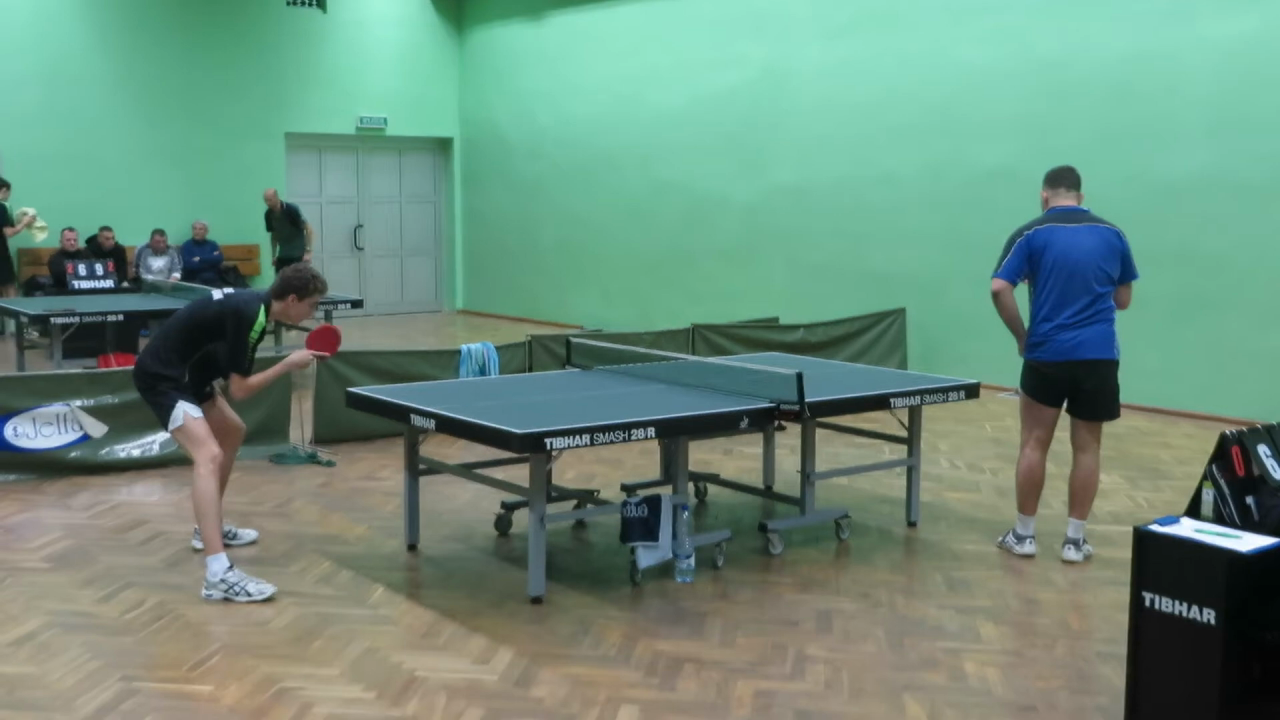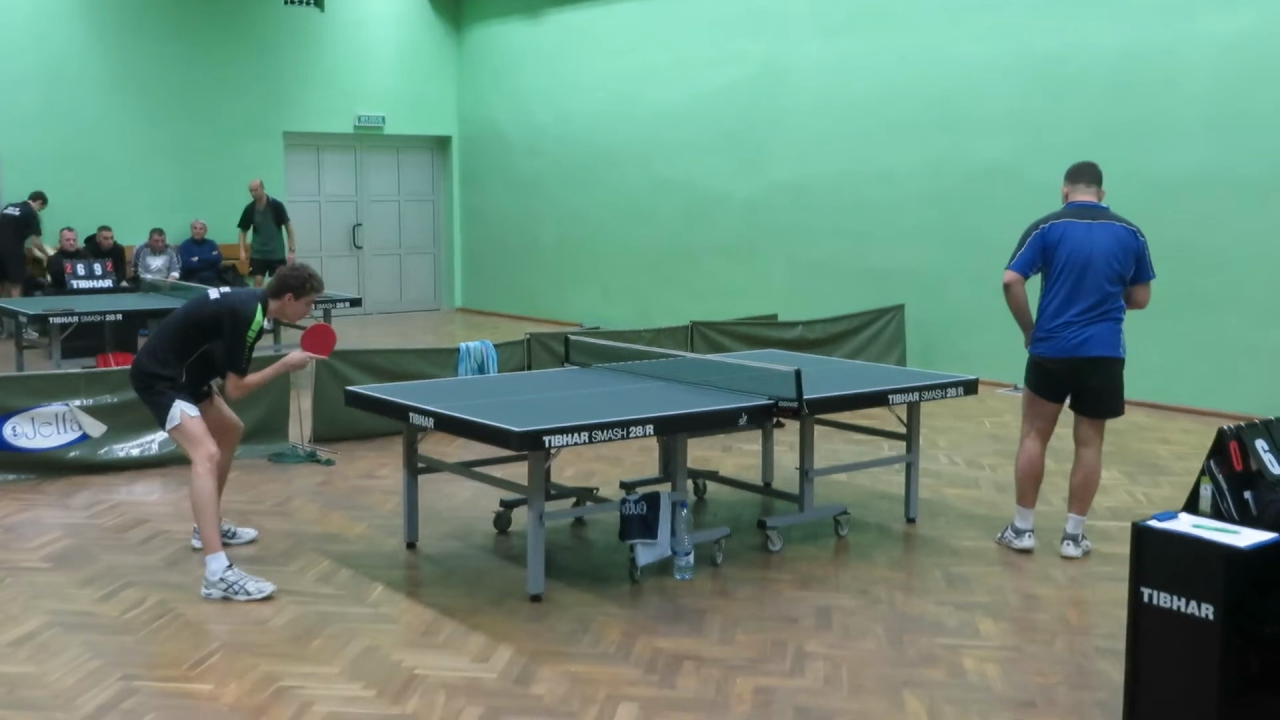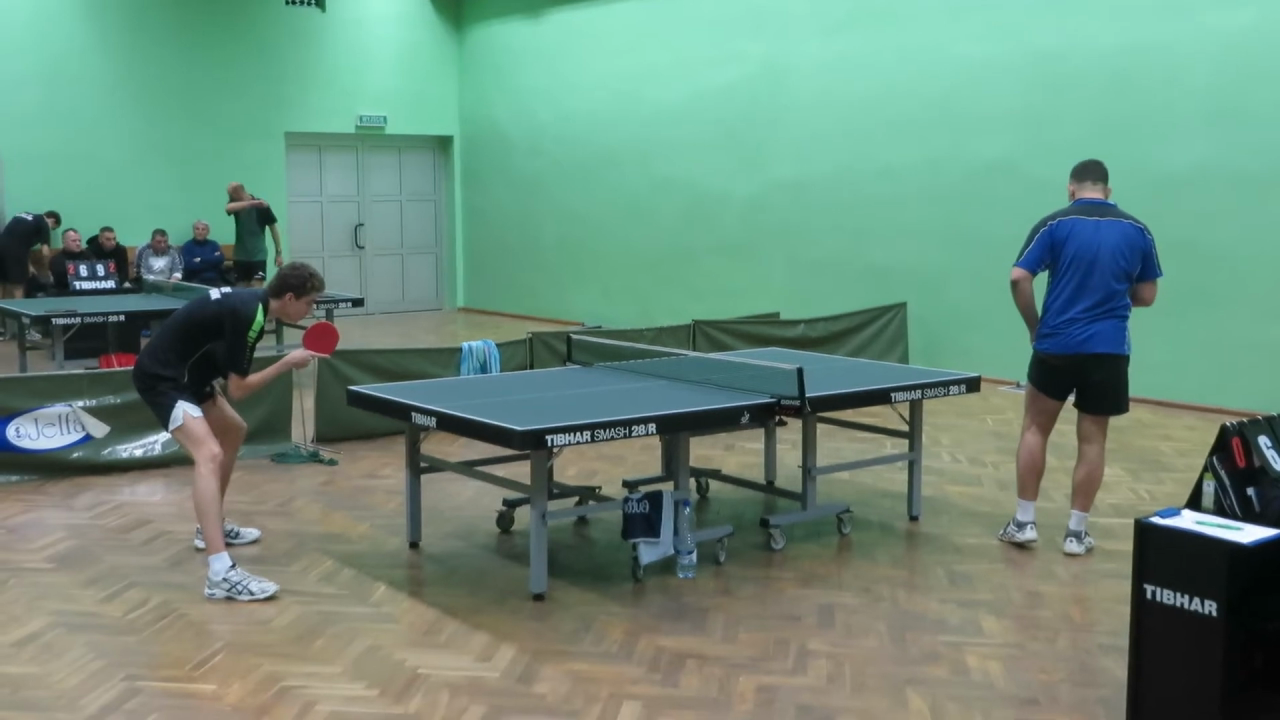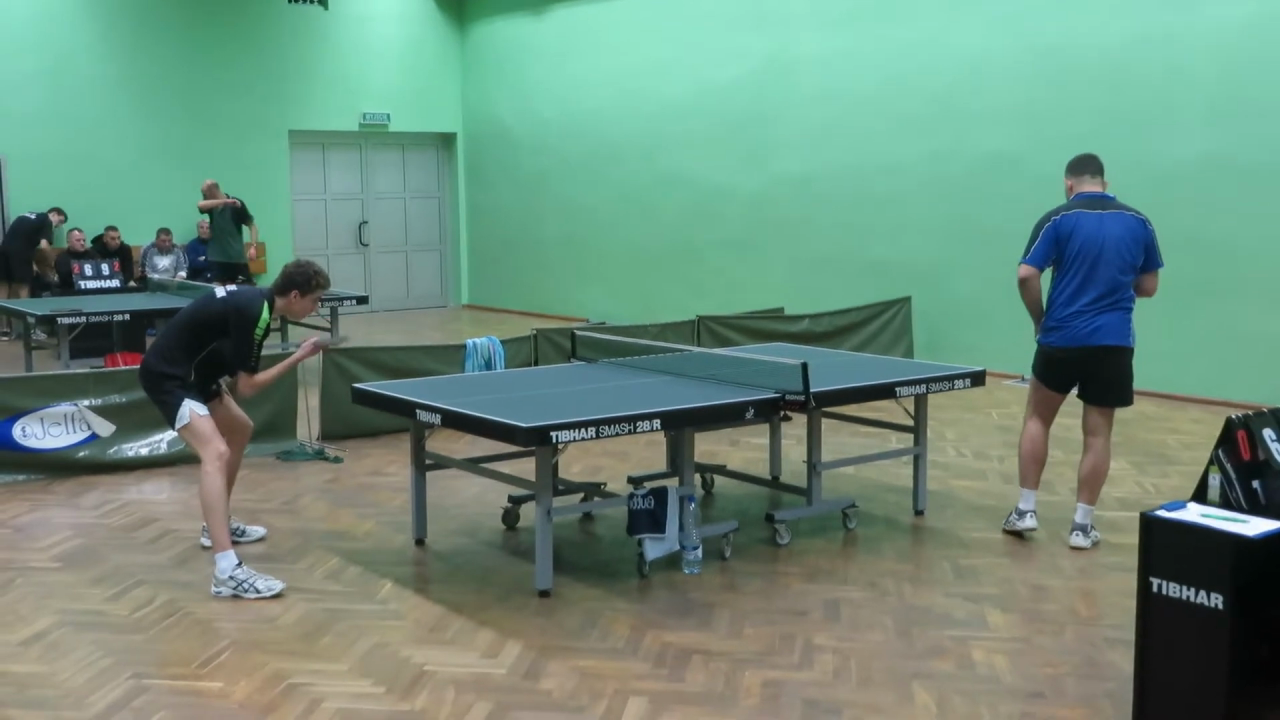
dt=0.5s
person 1, frame 1
left shoulder: (1031, 234)
right shoulder: (1112, 235)
left elbow: (1000, 289)
right elbow: (1123, 298)
left wrist: (1022, 336)
left hip: (1047, 354)
right hip: (1099, 355)
left knee: (1034, 444)
right knee: (1087, 448)
left ankle: (1023, 534)
right ankle: (1075, 539)
person 1, frame 2
left shoulder: (1046, 227)
right shoulder: (1130, 233)
left elbow: (1011, 281)
right elbow: (1140, 298)
left wrist: (1028, 329)
left hip: (1052, 350)
right hip: (1104, 353)
left knee: (1034, 437)
right knee: (1089, 444)
left ankle: (1022, 528)
right ankle: (1073, 535)
person 1, frame 3
left shoulder: (1054, 224)
right shoulder: (1137, 231)
left elbow: (1019, 278)
right elbow: (1146, 295)
left wrist: (1034, 326)
left hip: (1056, 346)
right hip: (1108, 350)
left knee: (1035, 430)
right knee: (1092, 441)
left ankle: (1024, 522)
right ankle: (1076, 531)
person 1, frame 4
left shoulder: (1057, 219)
right shoulder: (1139, 223)
left elbow: (1026, 276)
right elbow: (1148, 286)
left wrist: (1039, 319)
left hip: (1061, 339)
right hip: (1113, 342)
left knee: (1037, 420)
right knee: (1097, 434)
left ankle: (1025, 510)
right ankle: (1082, 525)
person 2, frame 1
left shoulder: (252, 303)
right shoulder: (249, 315)
right elbow: (239, 389)
right wrist: (290, 364)
left hip: (184, 373)
right hip: (161, 377)
left knee: (233, 432)
right knee: (209, 456)
left ankle: (210, 528)
right ankle: (218, 574)
person 2, frame 2
left shoulder: (250, 301)
right shoulder: (247, 314)
right elbow: (235, 388)
right wrist: (286, 364)
left hip: (180, 372)
right hip: (158, 376)
left knee: (231, 431)
right knee: (206, 455)
left ankle: (209, 526)
right ankle: (217, 573)
person 2, frame 3
left shoulder: (251, 302)
right shoulder: (247, 315)
right elbow: (237, 388)
left wrist: (213, 389)
right wrist: (288, 363)
left hip: (183, 373)
right hip: (160, 378)
left knee: (234, 431)
right knee: (209, 455)
left ankle: (213, 526)
right ankle: (220, 574)
person 2, frame 4
left shoulder: (255, 299)
right shoulder: (253, 312)
right elbow: (246, 387)
left wrist: (217, 384)
right wrist: (299, 356)
left hip: (189, 371)
right hip: (166, 376)
left knee: (240, 430)
right knee: (216, 453)
left ankle: (218, 524)
right ankle: (227, 572)
